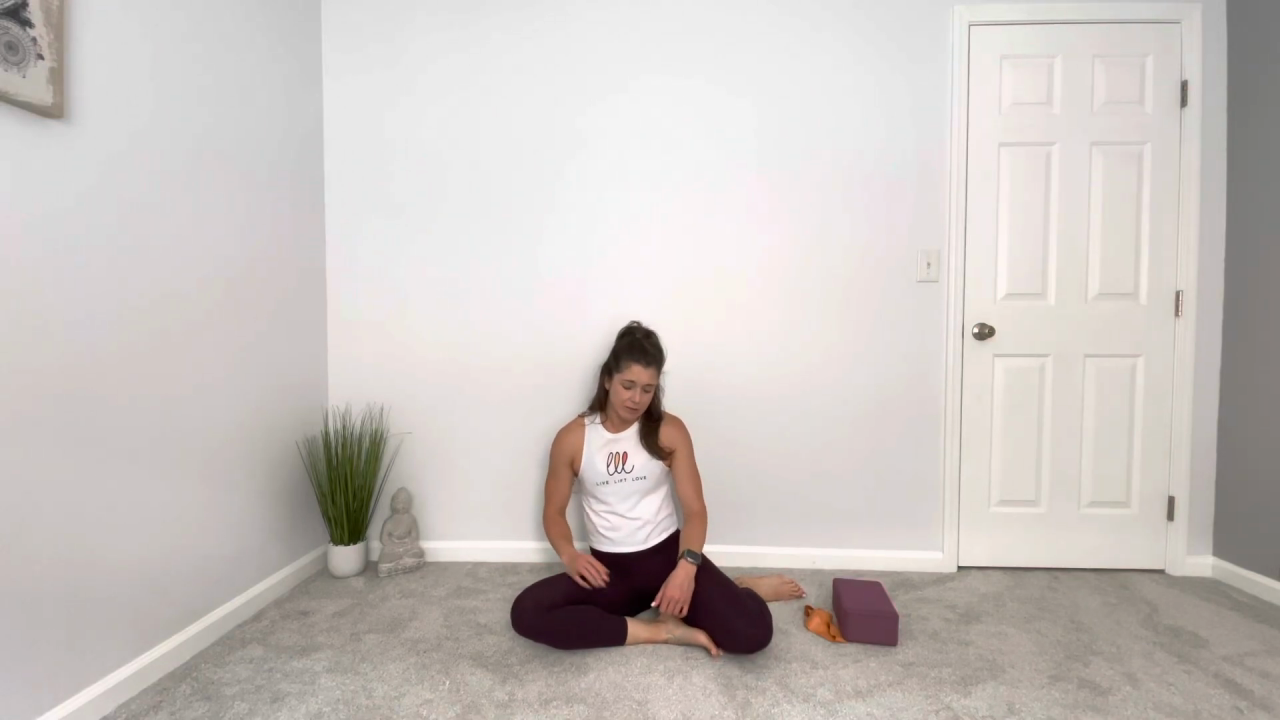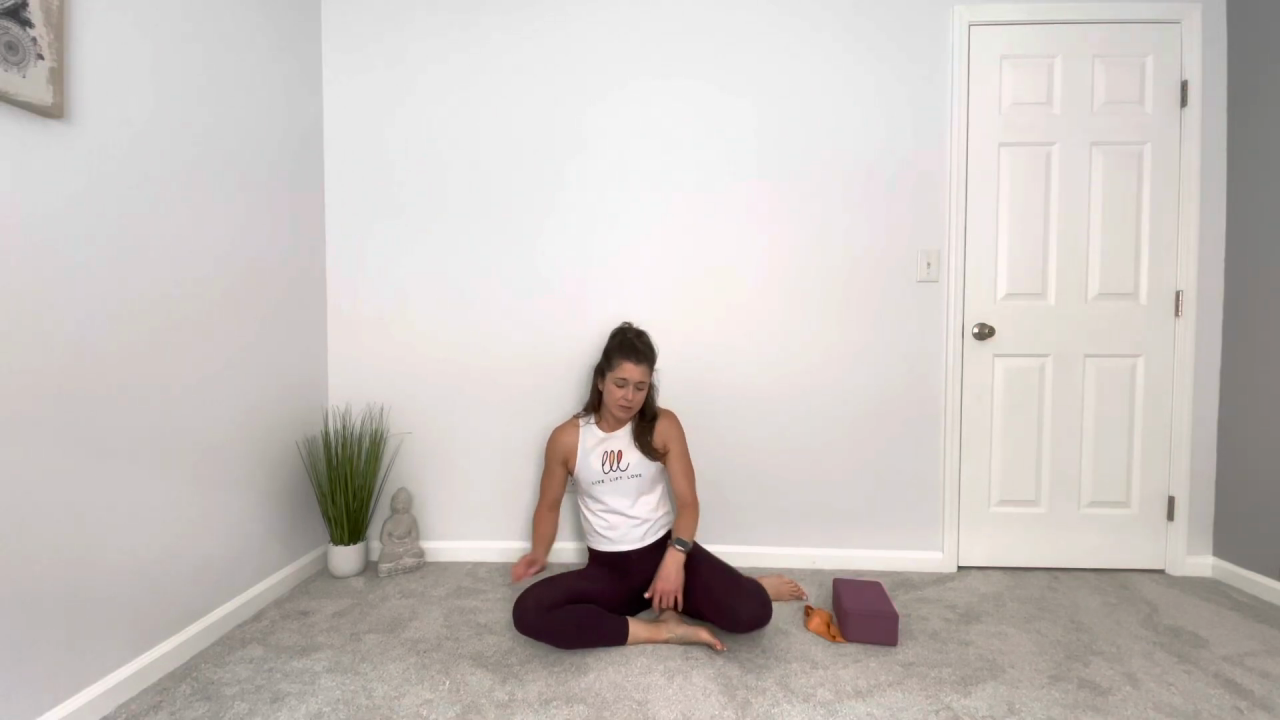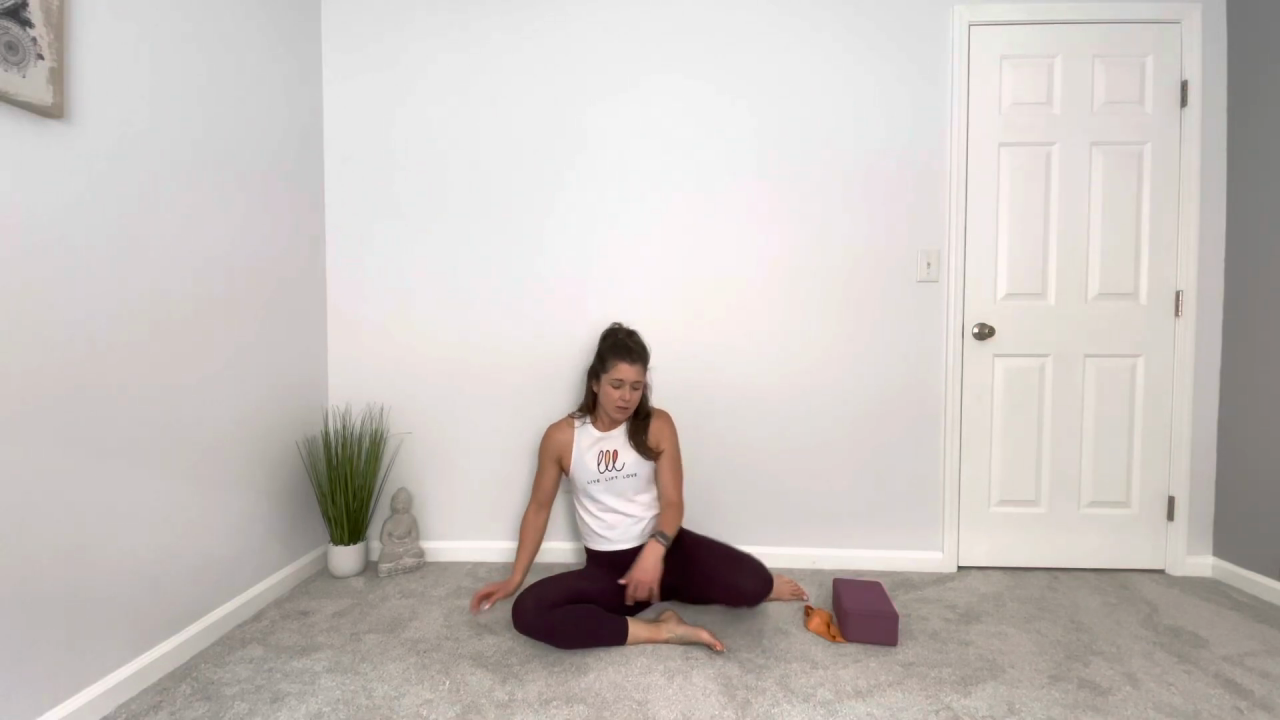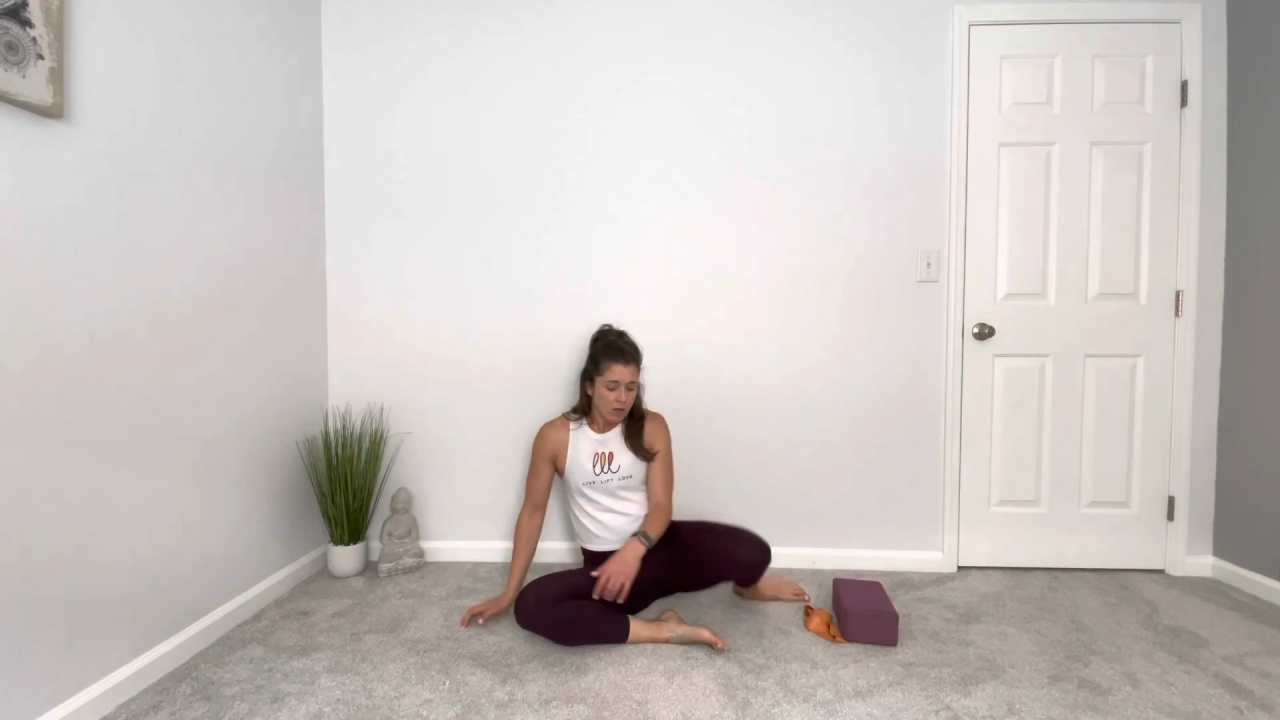
dt=0.1s
person 1, frame 1
left shoulder: (670, 431)
right shoulder: (572, 438)
left elbow: (694, 509)
right elbow: (553, 512)
left wrist: (686, 568)
right wrist: (569, 554)
left hip: (666, 555)
right hip: (609, 568)
left knee: (753, 633)
right knee: (526, 614)
left ankle: (740, 589)
right ankle: (663, 631)
person 1, frame 2
left shoulder: (664, 427)
right shoulder: (567, 437)
left elbow: (687, 501)
right elbow: (548, 506)
left wrist: (675, 558)
right wrist: (538, 555)
left hip: (669, 553)
right hip: (609, 569)
left knee: (751, 614)
right knee: (528, 613)
left ankle: (745, 588)
right ankle: (665, 630)
person 1, frame 3
left shoulder: (658, 425)
right shoulder: (562, 435)
left elbow: (672, 502)
right elbow: (539, 507)
left wrist: (655, 549)
right wrist: (515, 577)
left hip: (661, 550)
right hip: (606, 567)
left knee: (753, 582)
right knee: (527, 613)
right ankle: (662, 631)
person 1, frame 4
left shoulder: (651, 426)
right shoulder: (556, 436)
left elbow: (661, 508)
right elbow: (532, 511)
left wrist: (634, 551)
right wrist: (510, 593)
left hip: (656, 547)
right hip: (603, 564)
left knee: (750, 553)
right knee: (532, 610)
left ankle: (748, 585)
right ankle: (661, 631)
